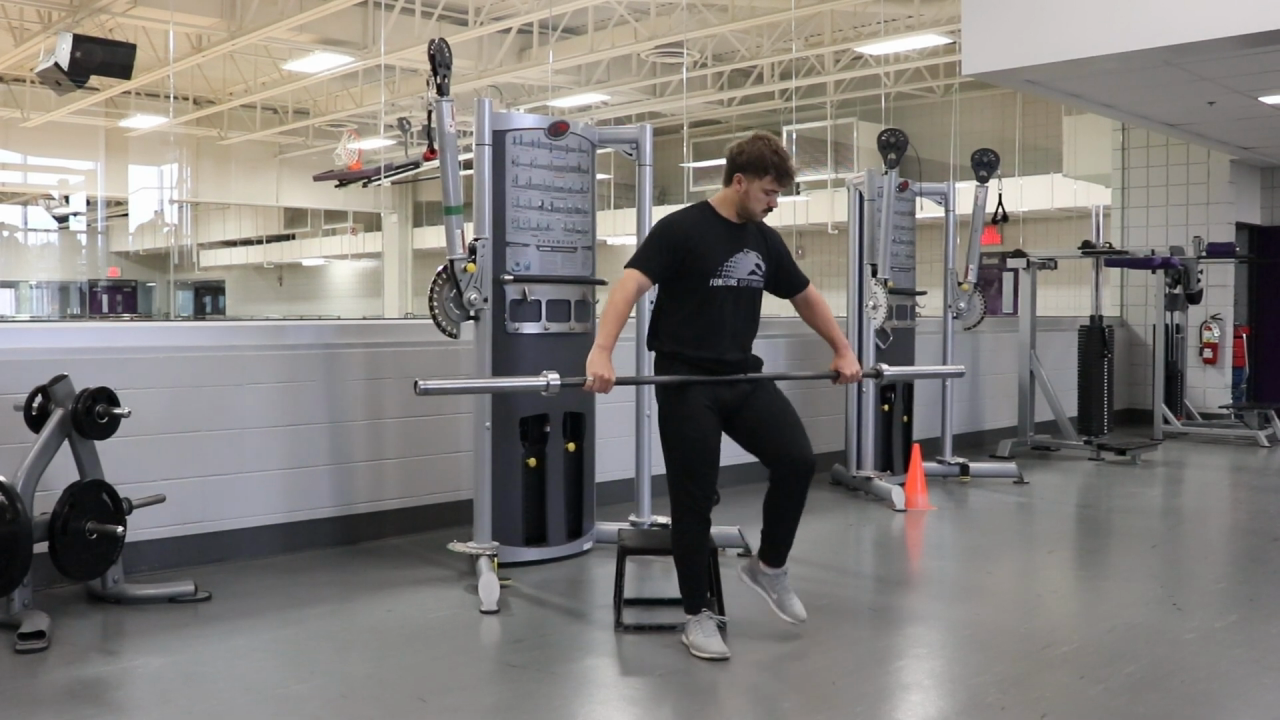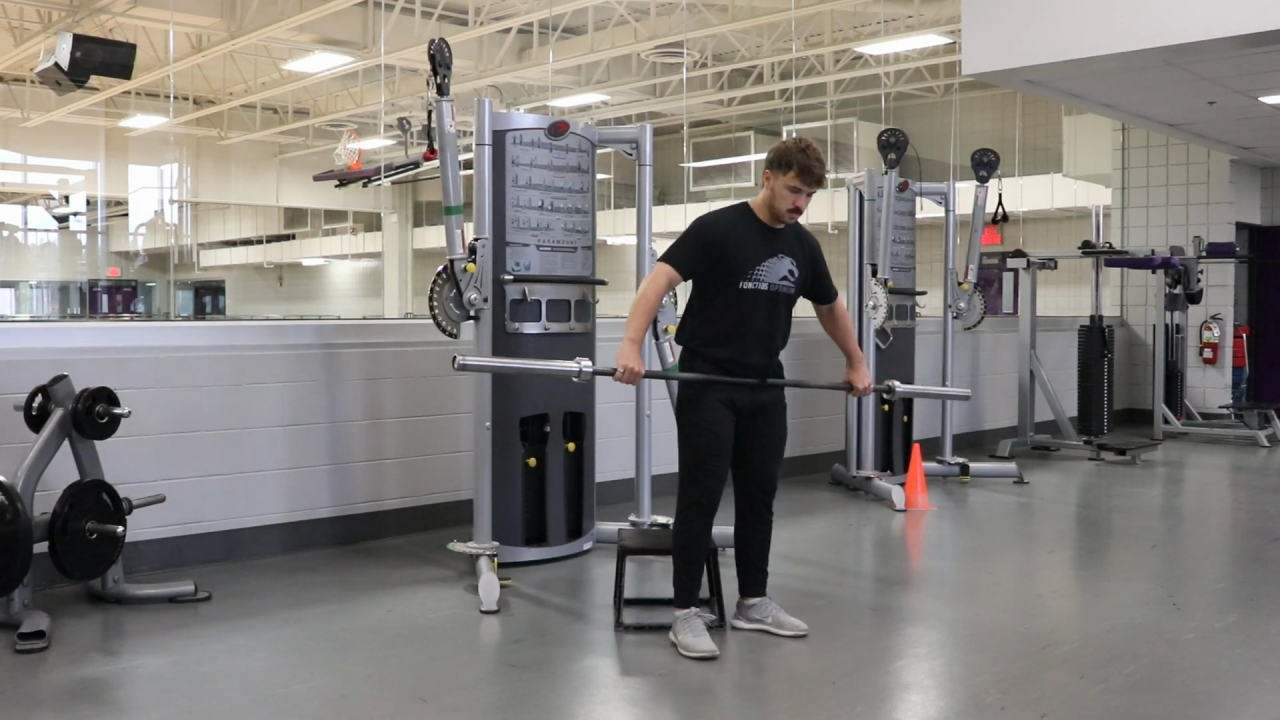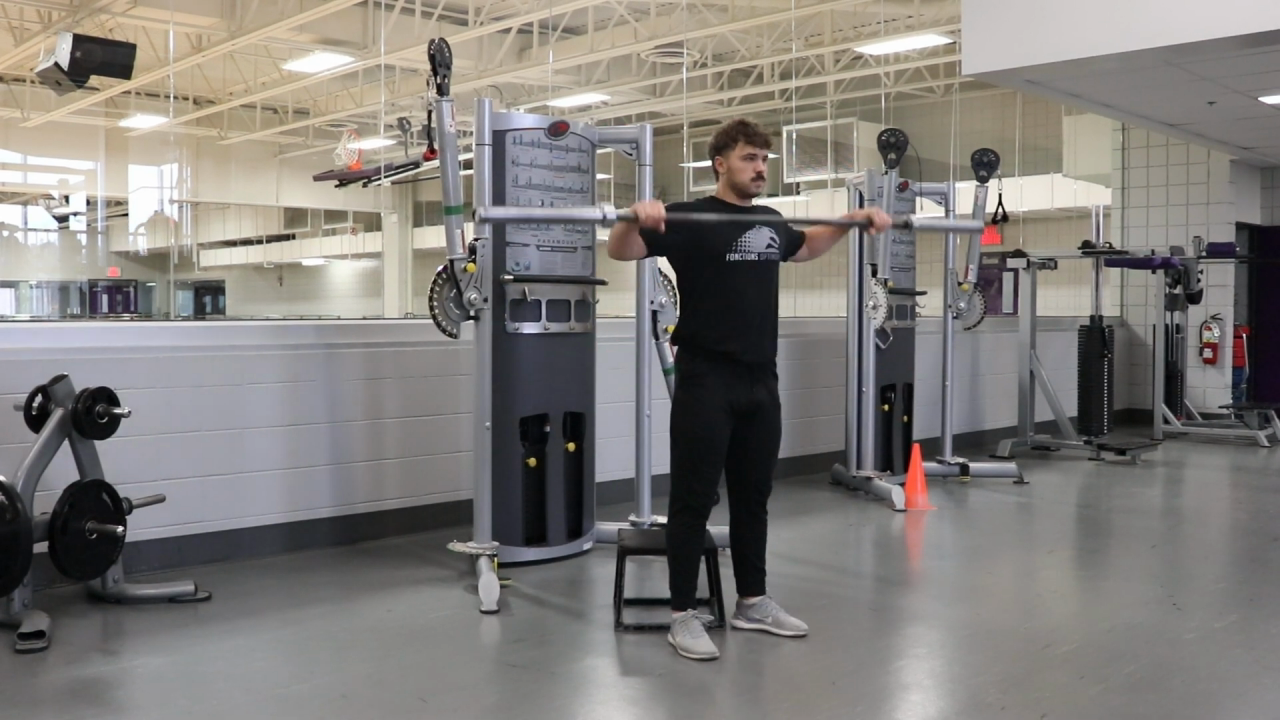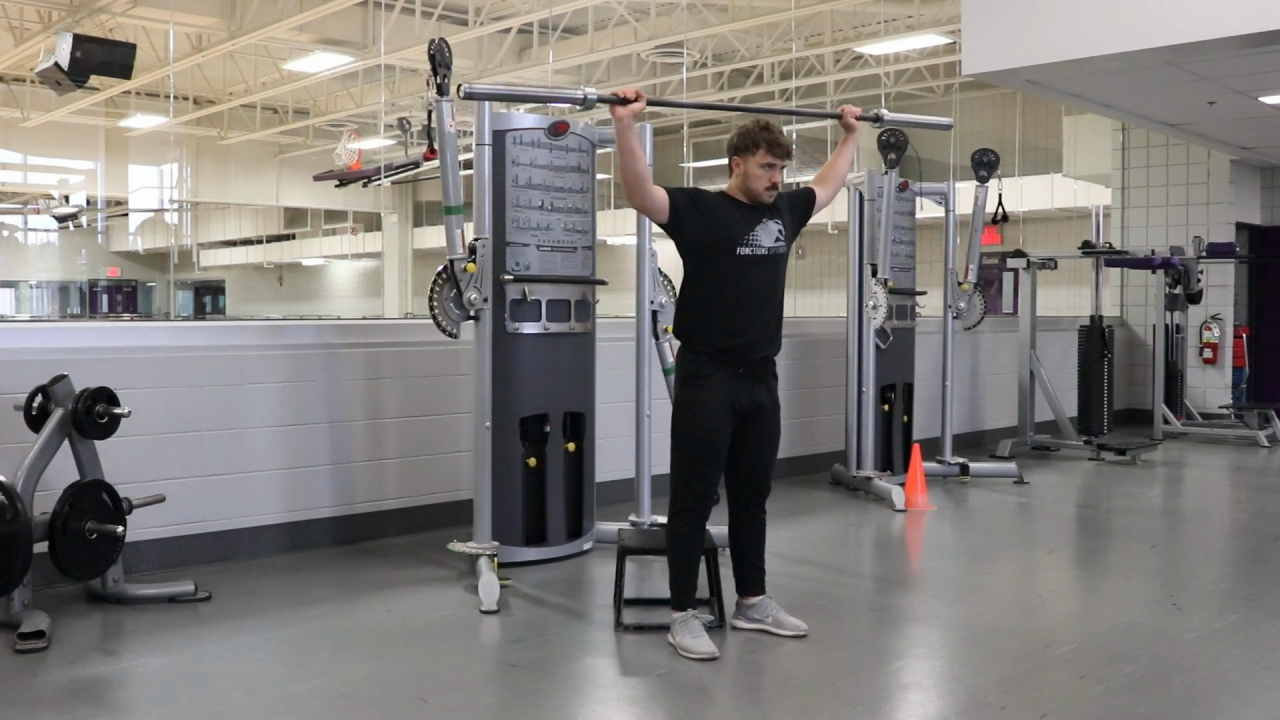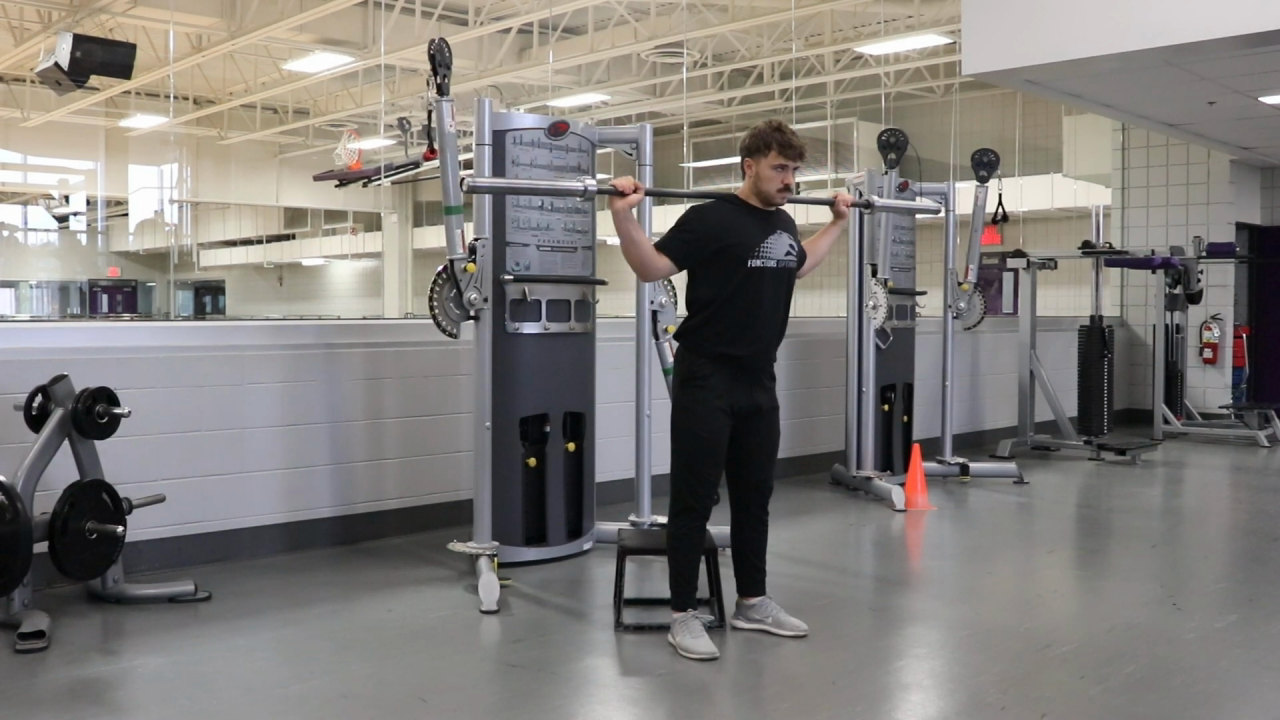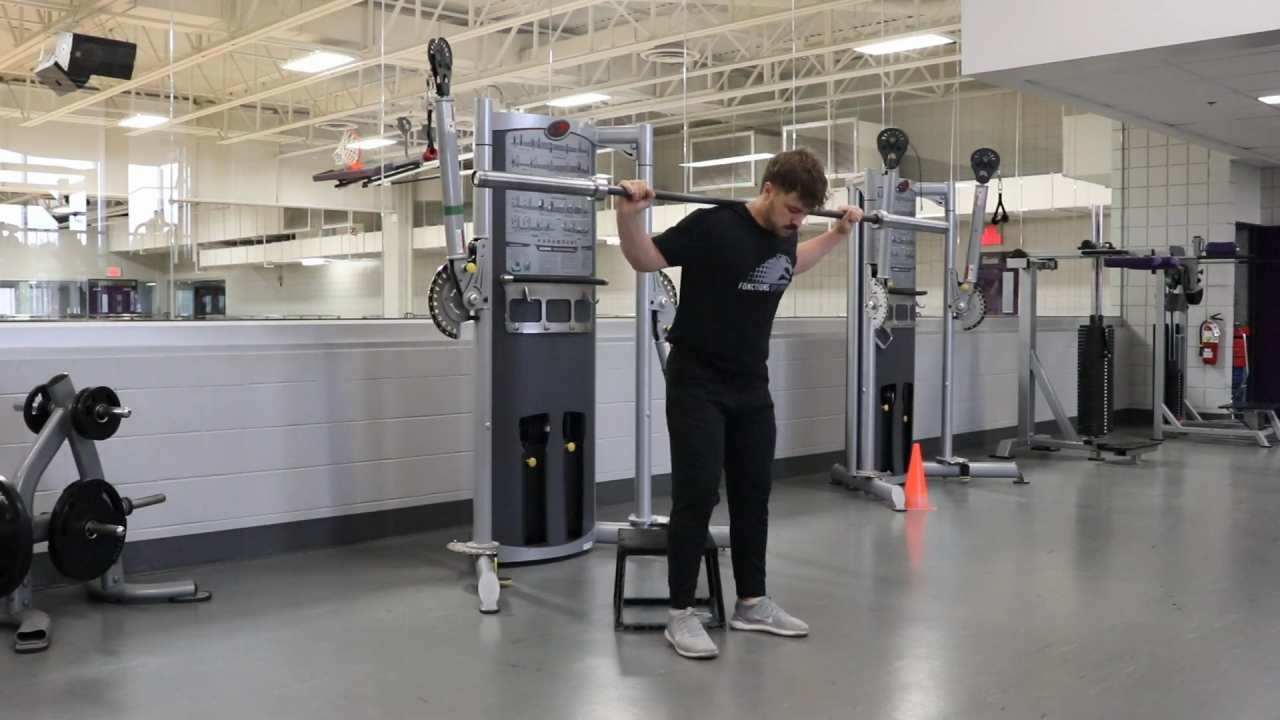
dt=0.5s
person 1, frame 1
left shoulder: (766, 240)
right shoulder: (681, 229)
left elbow: (805, 296)
right elbow: (630, 285)
left wrist: (843, 350)
right wrist: (602, 351)
left hip: (745, 378)
right hip: (687, 383)
left knee: (797, 461)
right knee: (694, 500)
left ankle: (770, 566)
right ankle: (697, 614)
person 1, frame 2
left shoulder: (804, 246)
right shoulder: (717, 229)
left elbow: (830, 307)
right elbow: (660, 279)
left wrist: (856, 363)
right wrist: (631, 344)
left hip: (765, 386)
right hip: (708, 382)
left knee: (759, 496)
right knee: (700, 495)
left ankle: (753, 601)
right ankle: (686, 612)
person 1, frame 3
left shoulder: (770, 222)
right shoulder: (691, 217)
left elbow: (808, 244)
right elbow: (620, 248)
left wrist: (856, 218)
right wrist: (636, 218)
left hip: (760, 379)
right hip: (706, 379)
left knee: (753, 496)
right knee: (694, 499)
left ankle: (753, 601)
right ankle: (683, 614)
person 1, frame 4
left shoulder: (782, 212)
right shoulder: (699, 209)
left elbow: (827, 185)
right elbow: (639, 193)
left wrist: (850, 133)
right wrist: (624, 123)
left hip: (761, 379)
right hip: (708, 378)
left knee: (752, 496)
right knee: (694, 499)
left ankle: (752, 600)
right ankle: (683, 614)
person 1, frame 5
left shoulder: (783, 223)
right shoulder: (711, 219)
left elbow: (799, 265)
right elbow: (649, 268)
left wrist: (837, 222)
right wrist: (623, 214)
left hip: (758, 382)
right hip: (707, 381)
left knee: (755, 496)
right knee: (694, 501)
left ankle: (752, 601)
right ankle: (683, 615)
person 1, frame 6
left shoulder: (782, 237)
right shoulder: (713, 225)
right elbow: (646, 259)
left wrist: (839, 233)
right wrist: (628, 213)
left hip: (751, 384)
right hip: (698, 382)
left knee: (753, 495)
right knee: (697, 496)
left ankle: (752, 601)
right ankle: (681, 613)
